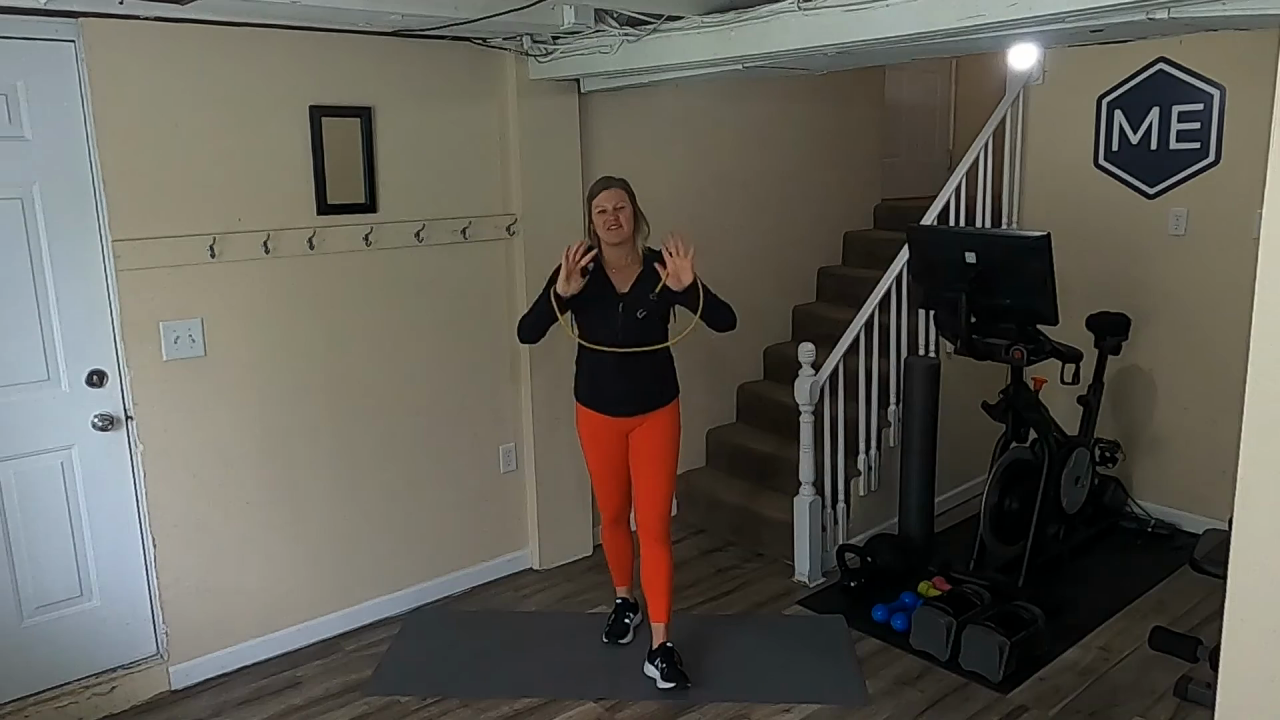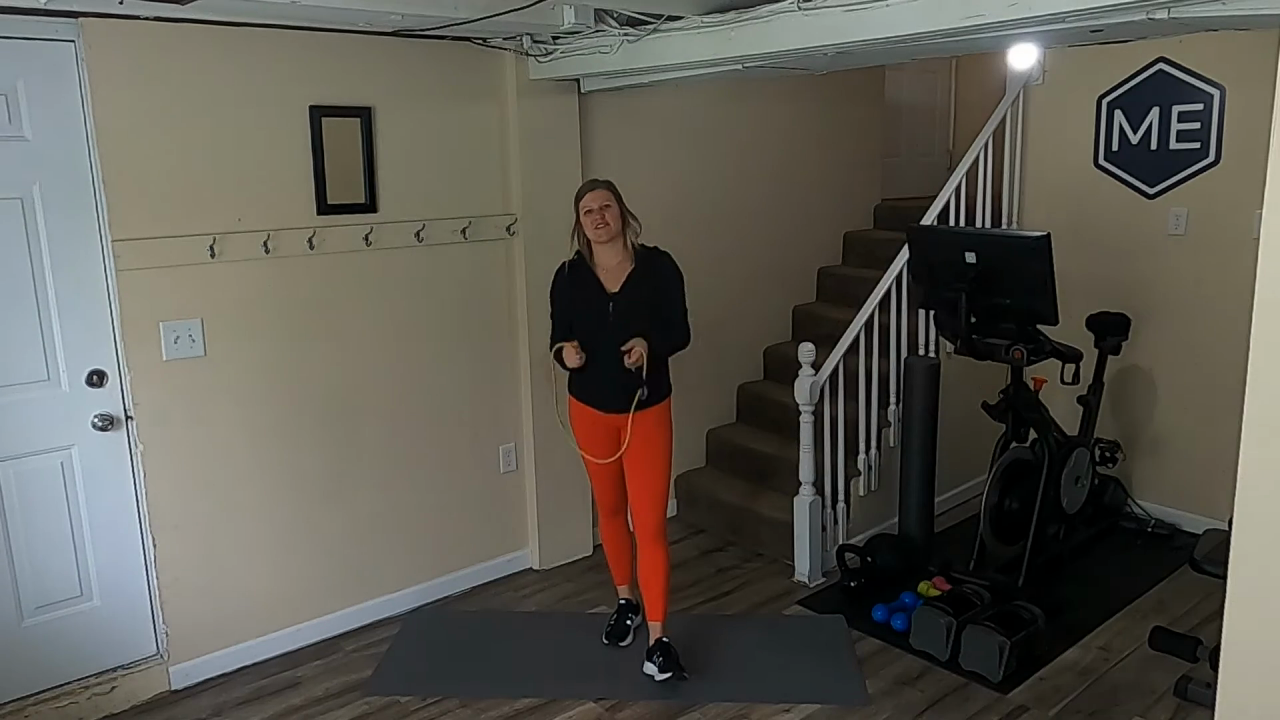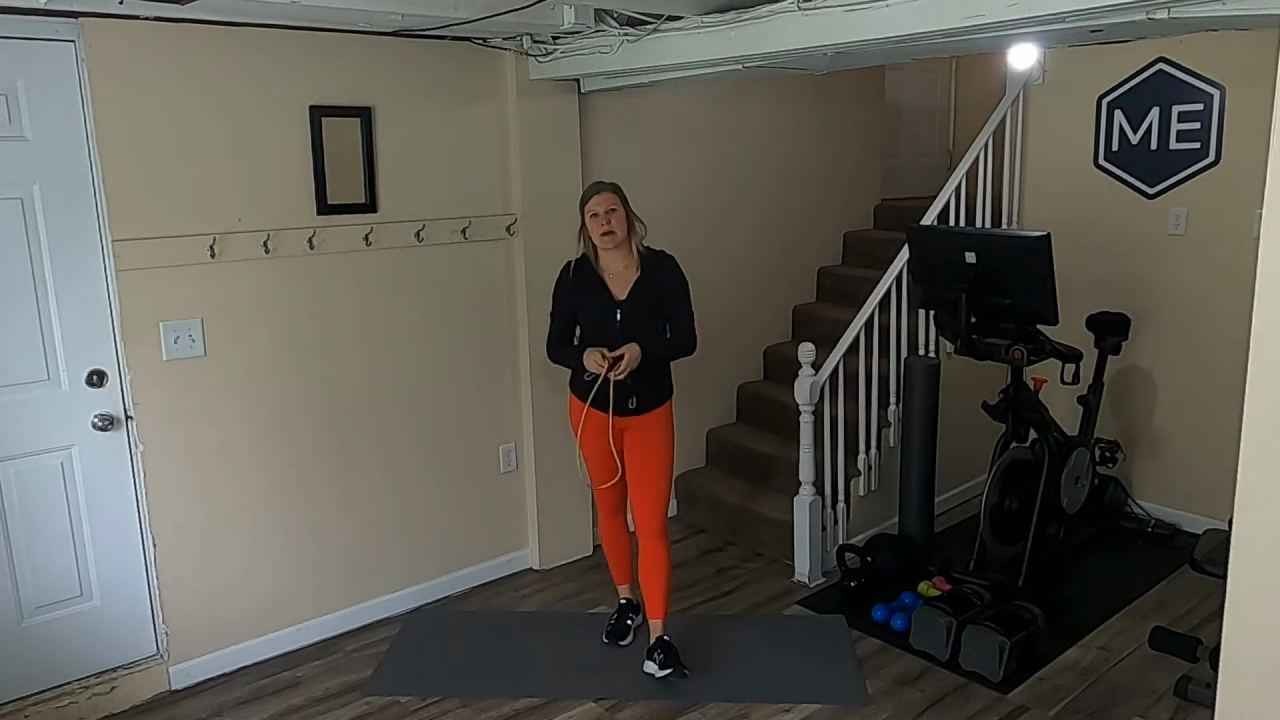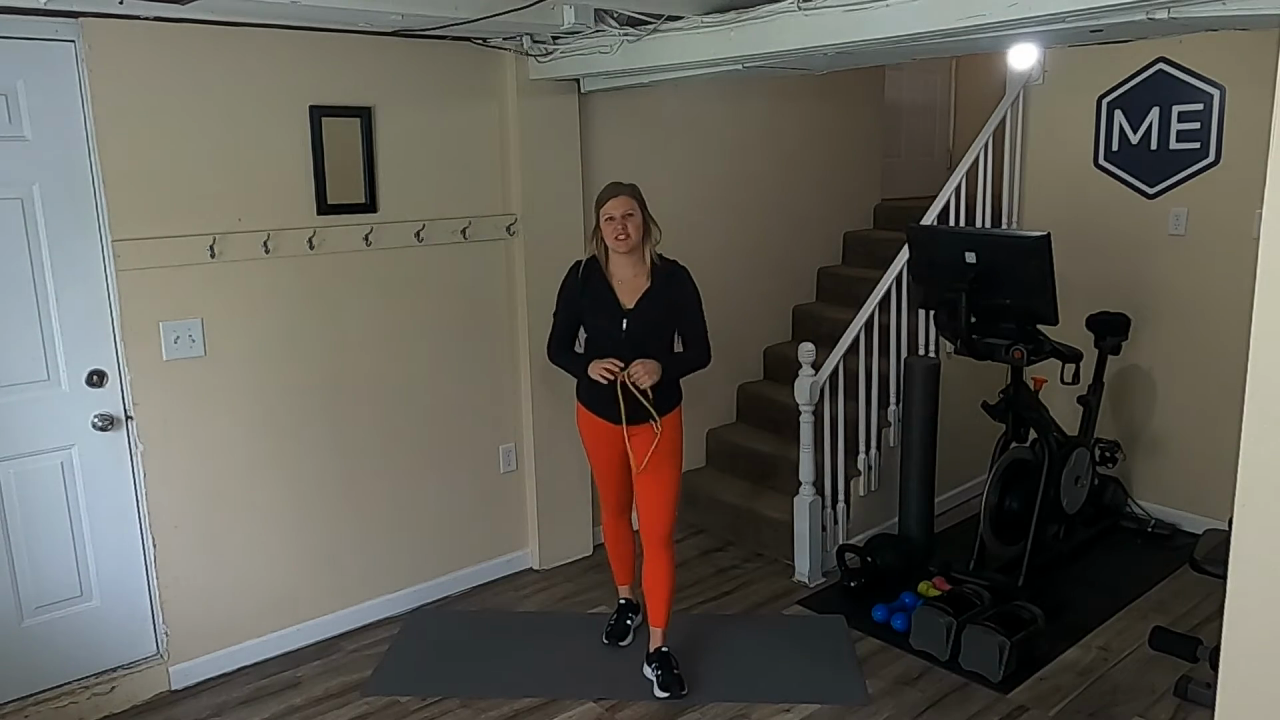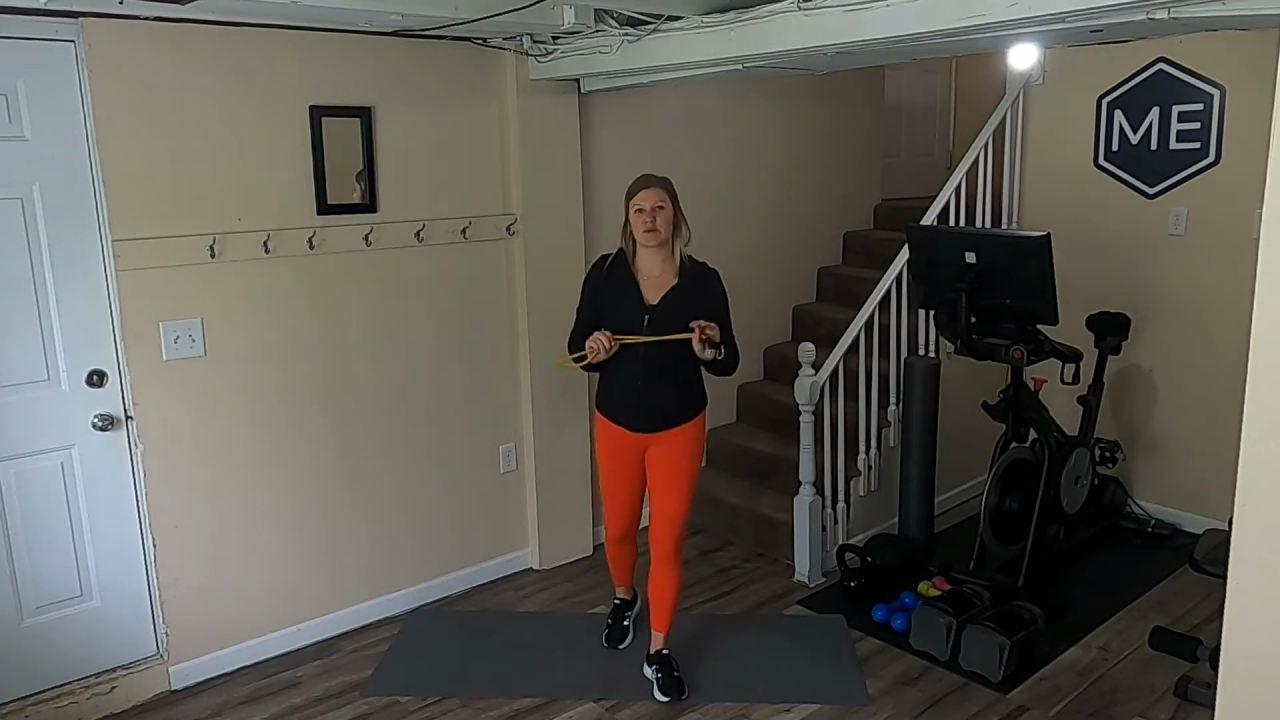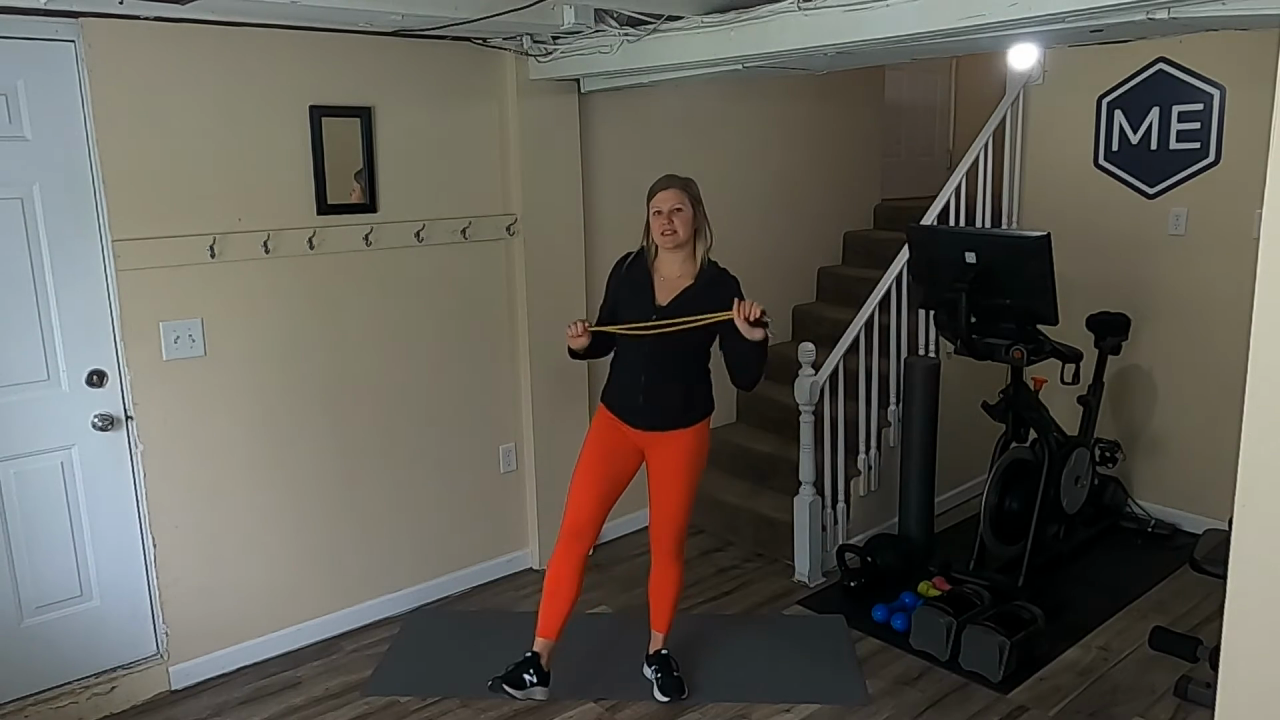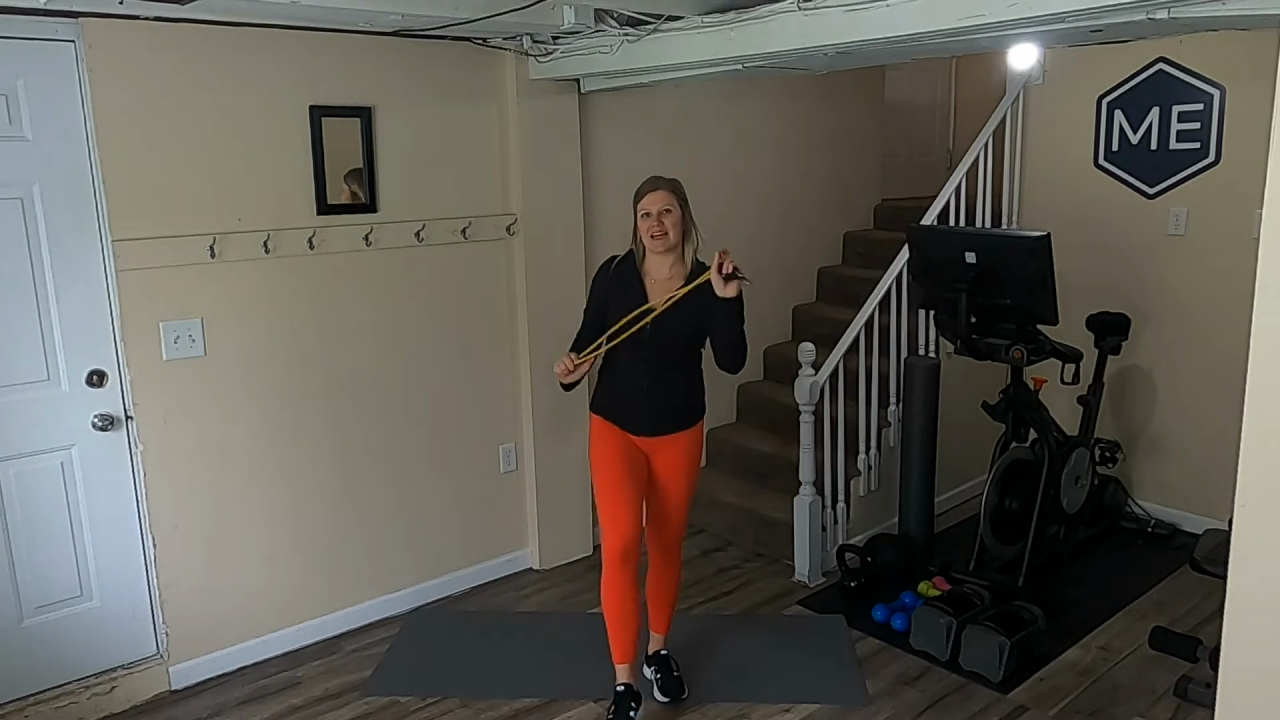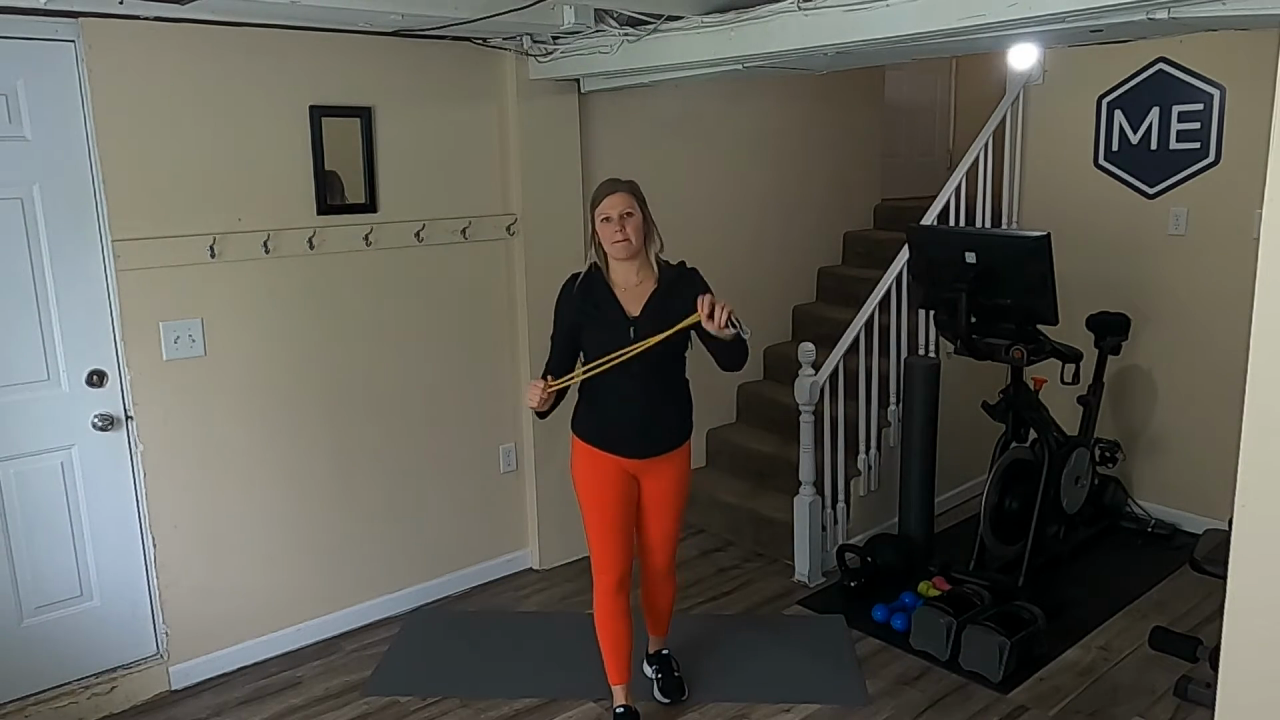
dt=0.5s
person 1, frame 1
left shoulder: (662, 265)
right shoulder: (580, 269)
left elbow: (726, 322)
right elbow: (527, 334)
left wrist: (688, 288)
right wrist: (560, 292)
left hip: (656, 413)
right hip: (597, 412)
left knee: (654, 527)
right knee: (613, 516)
left ankle: (660, 646)
right ankle: (624, 602)
person 1, frame 2
left shoulder: (657, 265)
right shoulder: (569, 275)
left elbow: (680, 335)
right elbow: (560, 337)
left wrist: (649, 345)
right wrist: (565, 349)
left hip: (647, 408)
right hip: (590, 408)
left knee: (650, 524)
right knee: (610, 509)
left ankle: (659, 641)
right ankle: (626, 602)
person 1, frame 3
left shoulder: (661, 268)
right shoulder: (573, 276)
left elbow: (686, 341)
right elbow: (555, 346)
left wrist: (642, 351)
right wrist: (583, 356)
left hip: (650, 410)
right hip: (591, 408)
left knee: (652, 523)
right knee: (610, 509)
left ankle: (659, 640)
right ankle: (626, 601)
person 1, frame 4
left shoulder: (674, 279)
right shoulder: (581, 278)
left elbow: (699, 353)
right elbow: (557, 347)
left wrist: (661, 365)
right wrist: (587, 366)
left hip: (658, 418)
right hip: (598, 415)
left knee: (657, 533)
right knee: (615, 513)
left ankle: (658, 650)
right ankle: (626, 601)
person 1, frame 5
left shoulder: (702, 280)
right shoulder: (605, 273)
left elbow: (729, 364)
right elbow: (575, 344)
left wrist: (712, 350)
right wrist: (591, 348)
left hip: (679, 428)
right hip: (616, 424)
left knee: (668, 543)
right knee: (619, 528)
left ankle: (659, 653)
right ankle: (624, 598)
person 1, frame 6
left shoulder: (719, 286)
right shoulder: (627, 270)
left elbow: (746, 380)
left wrist: (752, 338)
right wrist: (581, 344)
left hip: (682, 431)
right hip: (616, 419)
left knee: (668, 543)
right knee: (576, 529)
left ankle: (658, 652)
right ankle: (538, 661)
person 1, frame 7
left shoulder: (708, 283)
right shoulder: (613, 274)
left elbow: (731, 362)
right elbow: (589, 339)
left wrist: (728, 300)
right wrist: (571, 369)
left hip: (678, 434)
right hip: (614, 427)
left knee: (667, 547)
right knee: (620, 545)
left ankle: (657, 652)
person 1, frame 8
left shoulder: (683, 284)
right shoulder: (578, 292)
left elbow: (736, 360)
right elbow: (560, 366)
left wrist: (724, 331)
right wrist: (544, 396)
left hip: (668, 452)
right hip: (599, 453)
left knee: (659, 566)
right knee: (611, 576)
left ankle: (658, 651)
